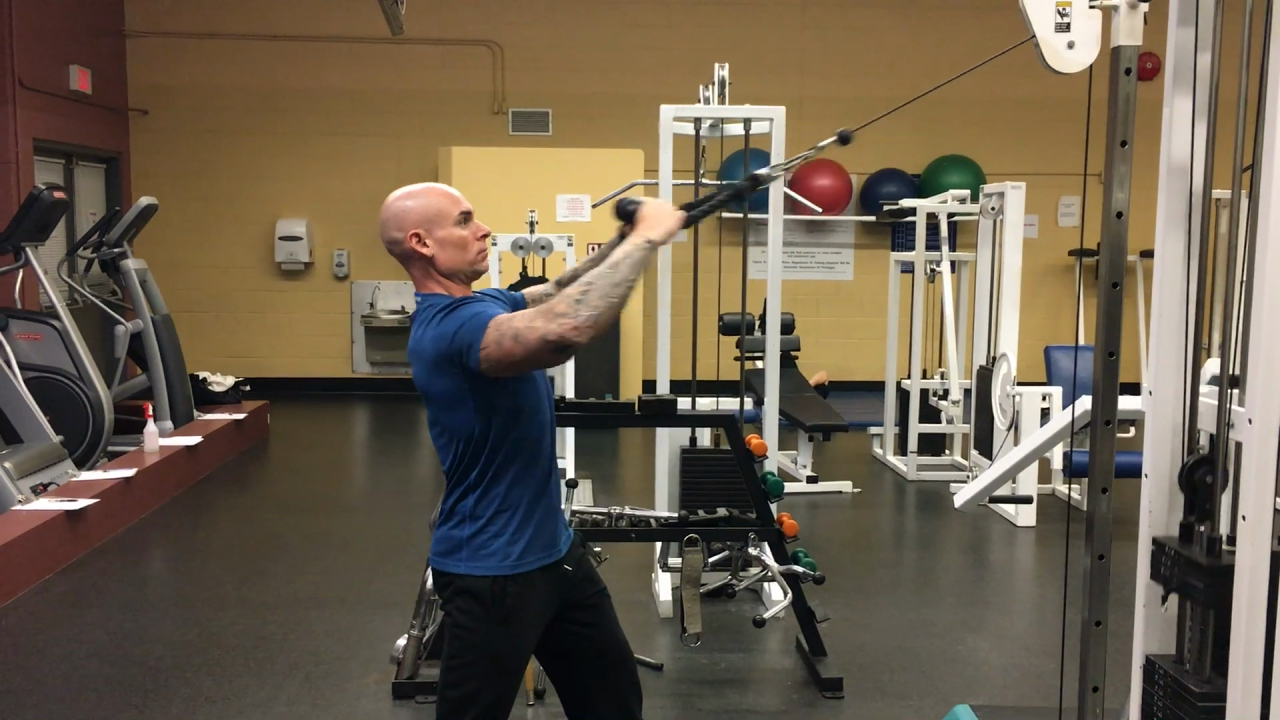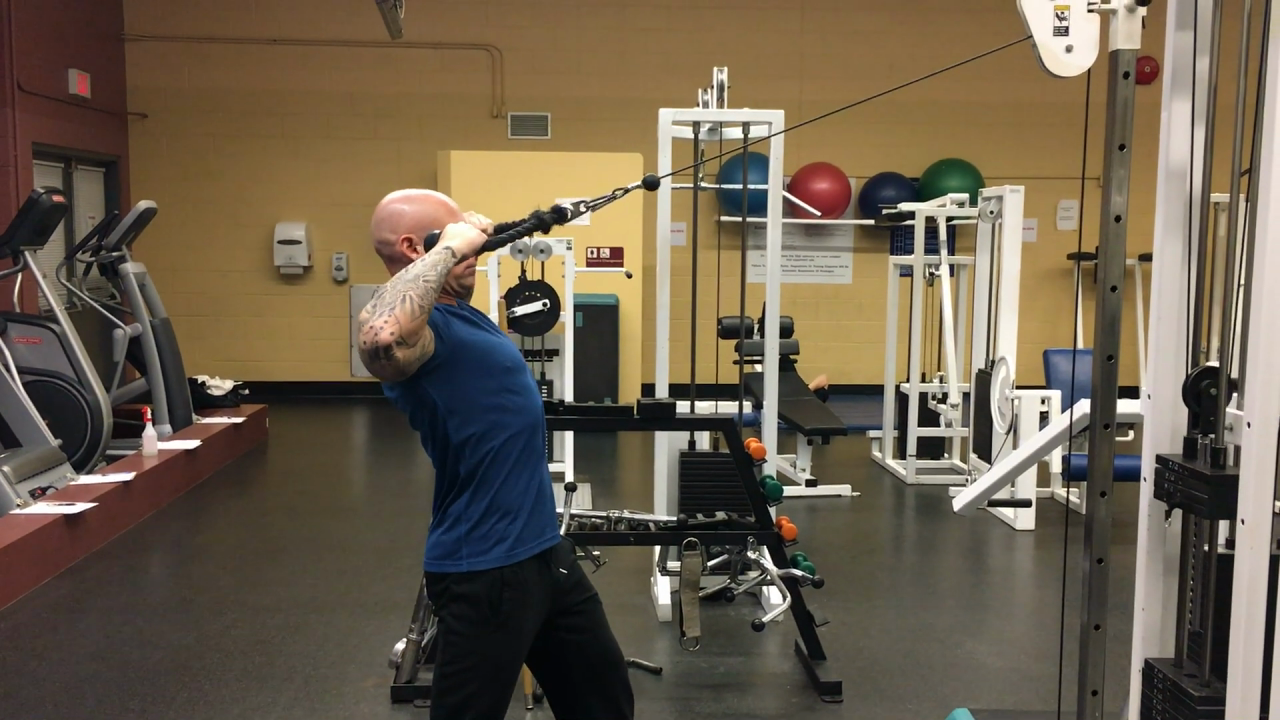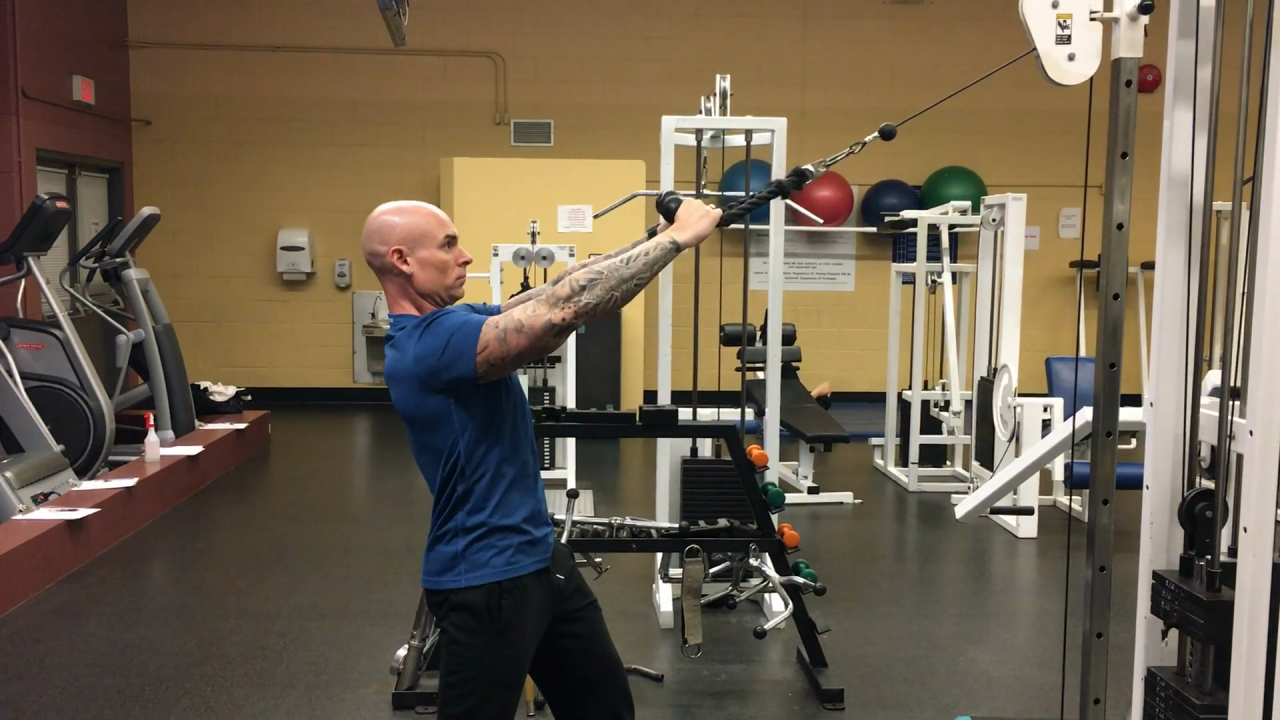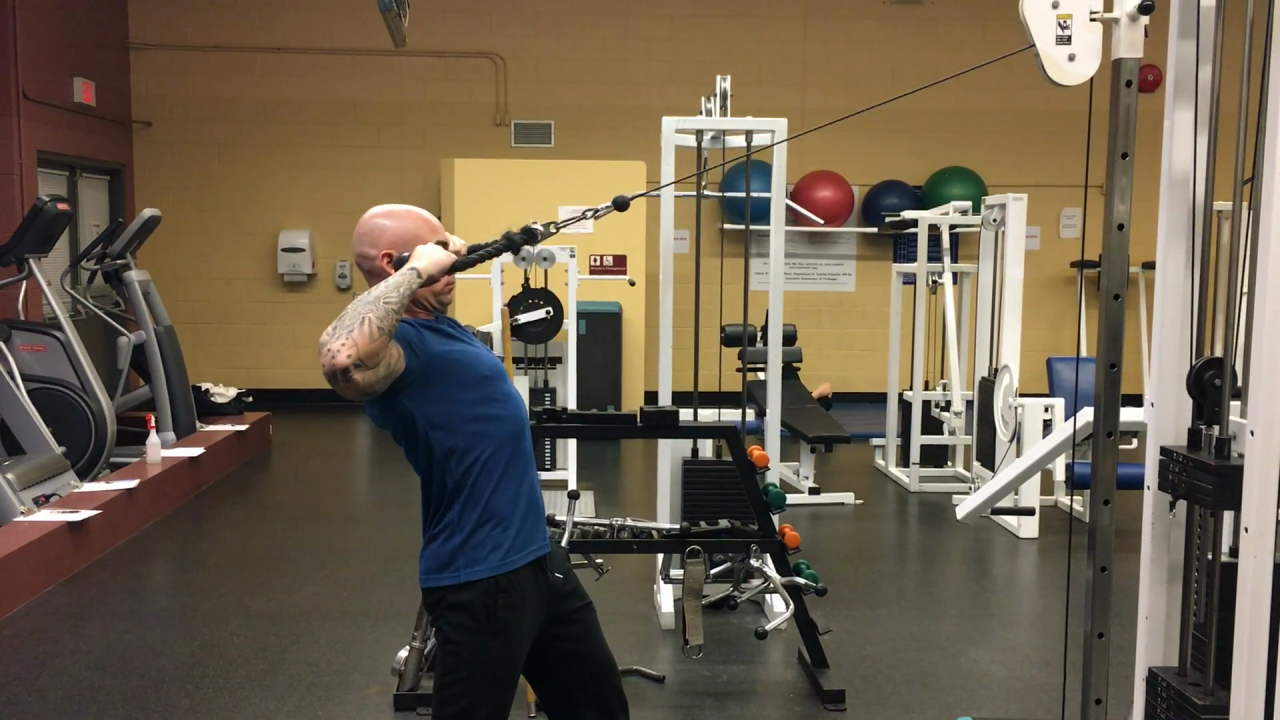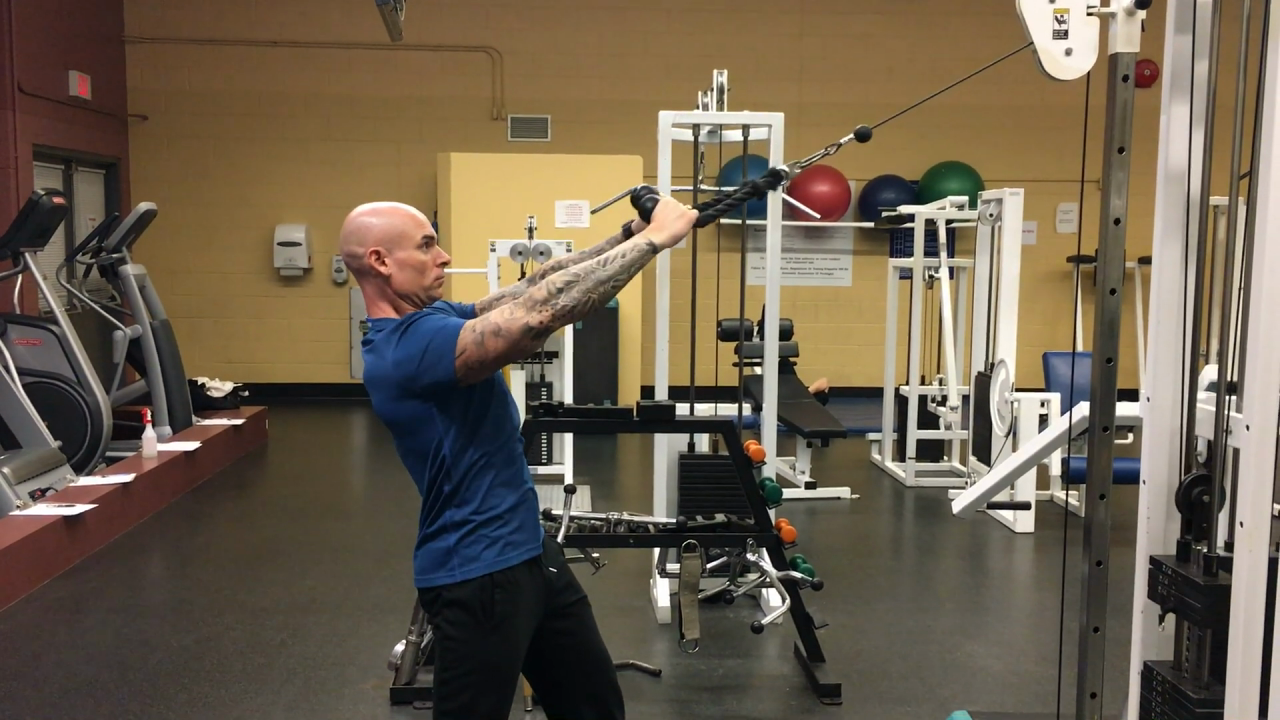
dt=1s
person 1, frame 1
left shoulder: (483, 304)
right shoulder: (450, 328)
left elbow: (560, 294)
right elbow: (570, 327)
left wrist: (630, 238)
right wrist: (644, 237)
left hip: (550, 547)
right hip: (492, 569)
person 1, frame 2
left shoulder: (444, 313)
right shoulder: (410, 330)
right elbow: (380, 335)
left wrist: (470, 245)
right wrist: (453, 247)
left hip: (542, 548)
right hip: (485, 568)
person 1, frame 3
left shoulder: (449, 322)
right shoulder: (428, 346)
left elbow: (549, 297)
right elbow: (563, 311)
left wrist: (656, 237)
right wrist: (676, 238)
left hip: (536, 556)
right hip: (485, 580)
person 1, frame 4
left shoulder: (432, 326)
right shoulder: (391, 345)
right elbow: (340, 359)
left wrist: (447, 258)
right wrist: (417, 271)
left hip: (535, 555)
right hip: (481, 577)
person 1, frame 5
left shoulder: (429, 320)
right shoulder: (409, 347)
left elbow: (527, 291)
right elbow: (543, 312)
left wrist: (631, 235)
right wrist: (654, 239)
left hip: (528, 551)
right hip: (479, 574)
